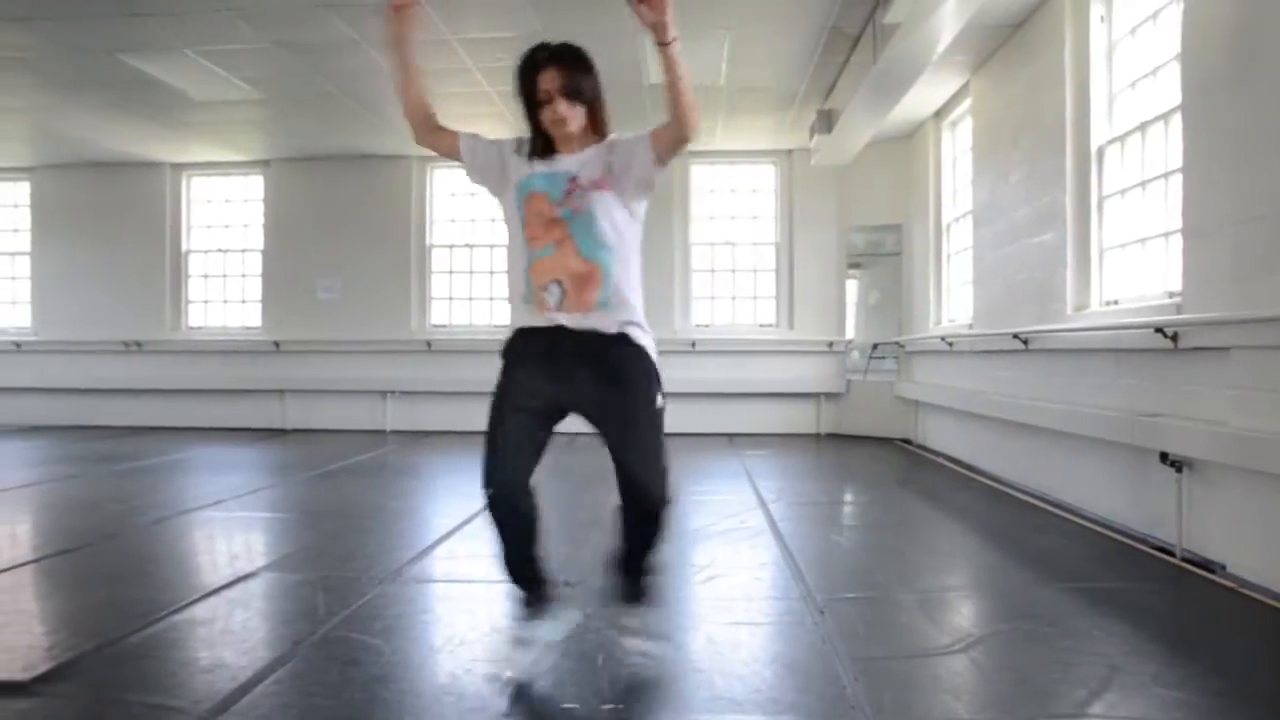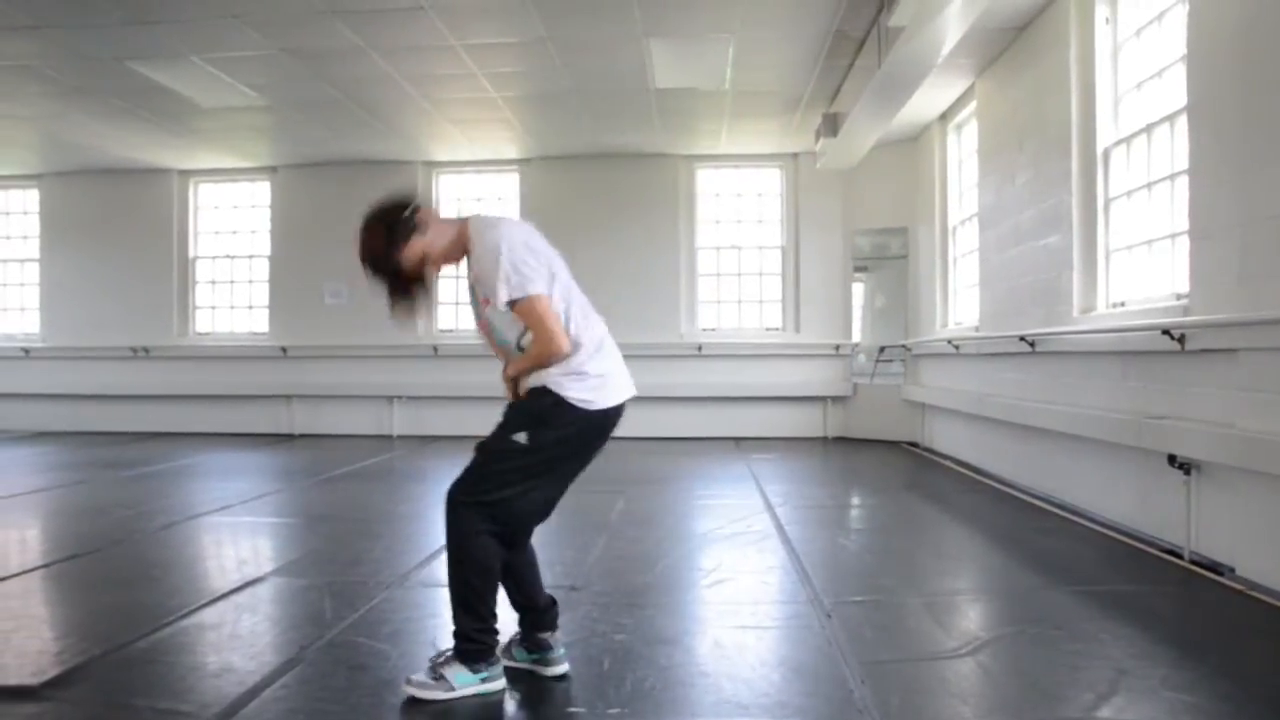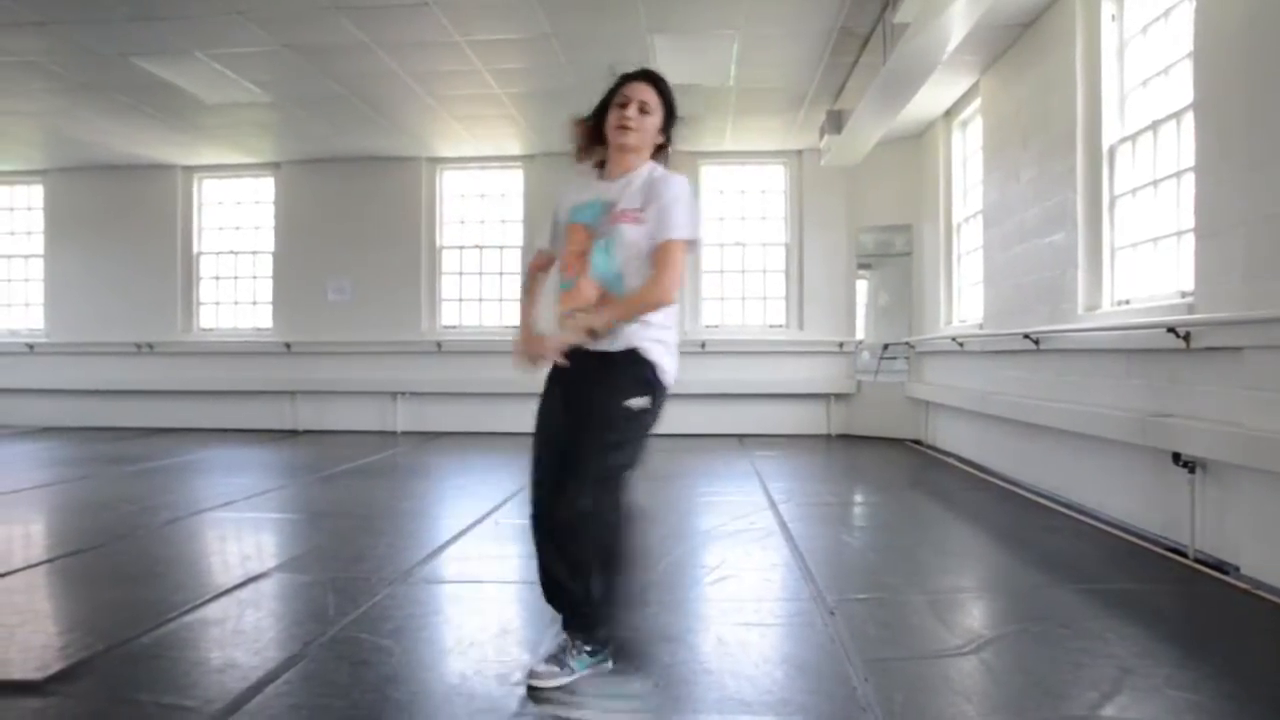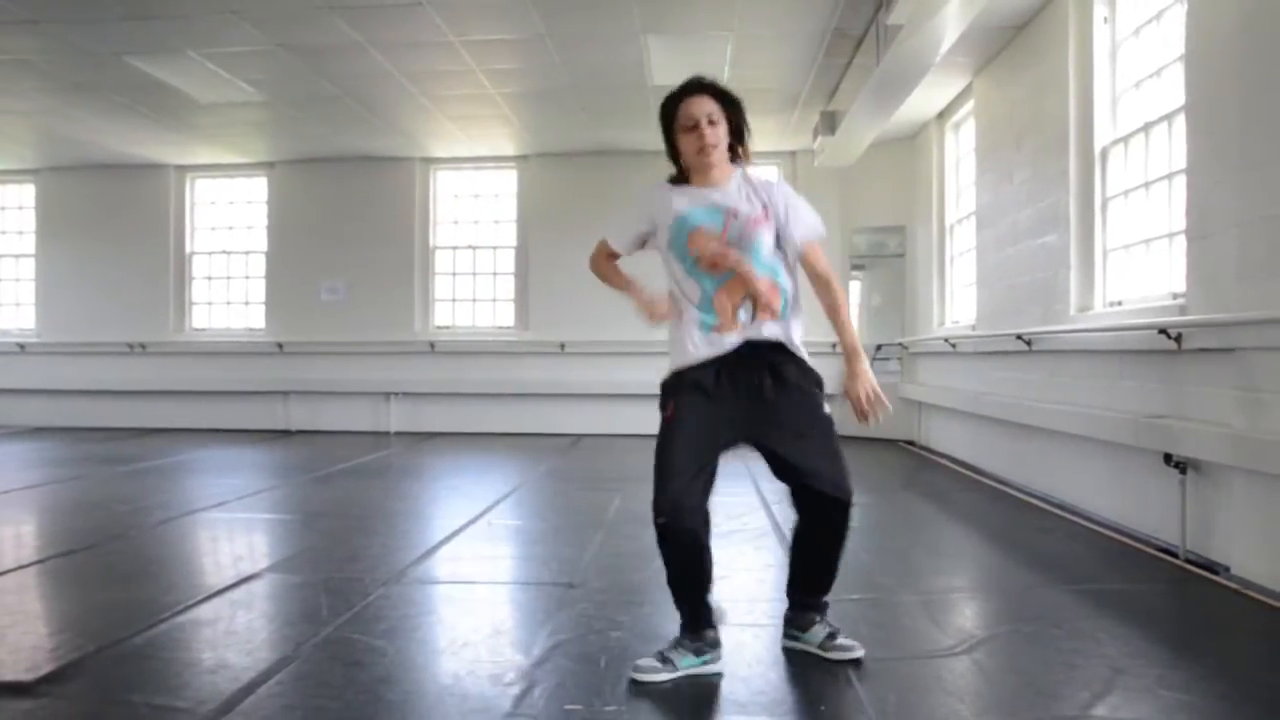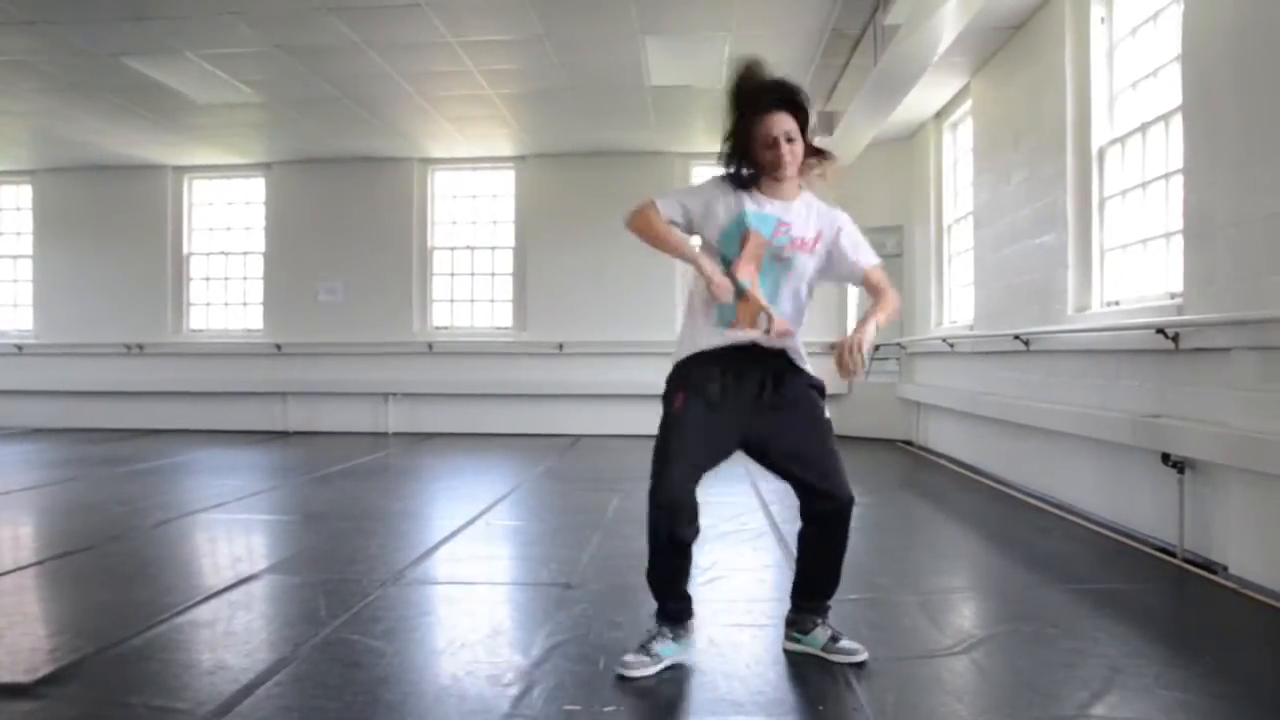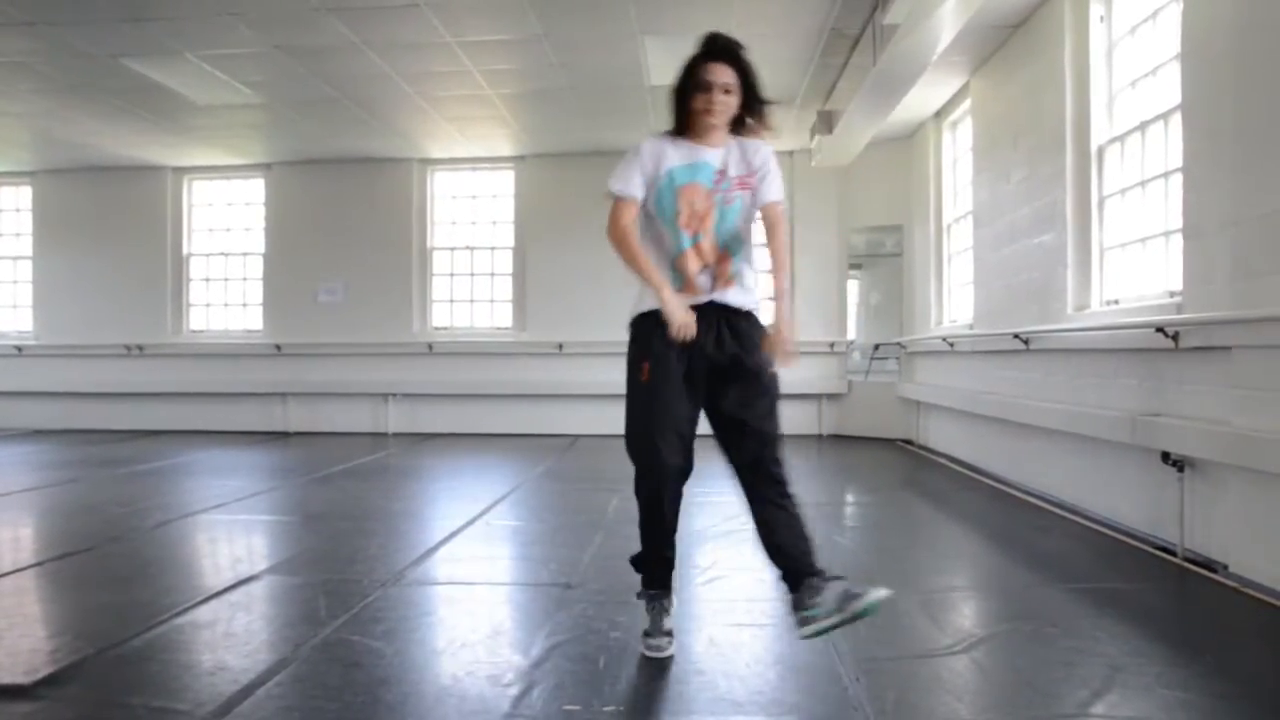
dt=0.5s
person 1, frame 1
left shoulder: (625, 159)
right shoulder: (512, 163)
left elbow: (684, 127)
right elbow: (425, 130)
left hip: (615, 345)
right hip: (537, 346)
left knee: (645, 483)
right knee: (503, 476)
left ankle: (633, 591)
right ankle: (535, 598)
person 1, frame 2
left shoulder: (497, 244)
right shoulder: (486, 240)
left elbow: (554, 341)
left wrist: (512, 375)
left hip: (578, 397)
right hip: (569, 394)
left knee: (470, 503)
right knee: (502, 517)
left ankle: (475, 658)
right ankle: (540, 639)
person 1, frame 3
left shoulder: (667, 189)
right shoulder: (574, 191)
left elbow: (663, 290)
right elbow: (540, 266)
left wrist: (571, 329)
right wrist: (528, 322)
left hip: (631, 362)
right hip: (573, 364)
left knee: (589, 493)
right knee: (552, 506)
left ankle: (599, 638)
right ankle: (583, 637)
person 1, frame 4
left shoulder: (768, 194)
right shoulder: (664, 202)
left elbow: (823, 276)
right elbow: (601, 257)
left wrist: (857, 363)
right wrist: (639, 291)
left hip: (779, 368)
right hip: (701, 376)
left knee: (829, 495)
right knee: (675, 503)
left ankle: (804, 616)
right ankle: (698, 639)
person 1, frame 5
left shoulder: (830, 223)
right shoulder: (723, 194)
left elbow: (887, 293)
right elbow: (641, 220)
left wrist: (866, 328)
right wrist: (703, 262)
left hip: (783, 375)
right hip: (708, 368)
left knee: (832, 498)
right knee: (671, 496)
left ankle: (807, 620)
right ankle: (671, 626)
person 1, frame 6
left shoulder: (757, 154)
right shoulder: (652, 152)
left elbow: (777, 229)
right elbow: (619, 227)
left wrist: (780, 295)
right wrist: (666, 296)
left hip: (739, 323)
right hip: (663, 321)
left knee: (759, 457)
right knee: (659, 467)
left ankle: (813, 588)
right ankle: (658, 600)
